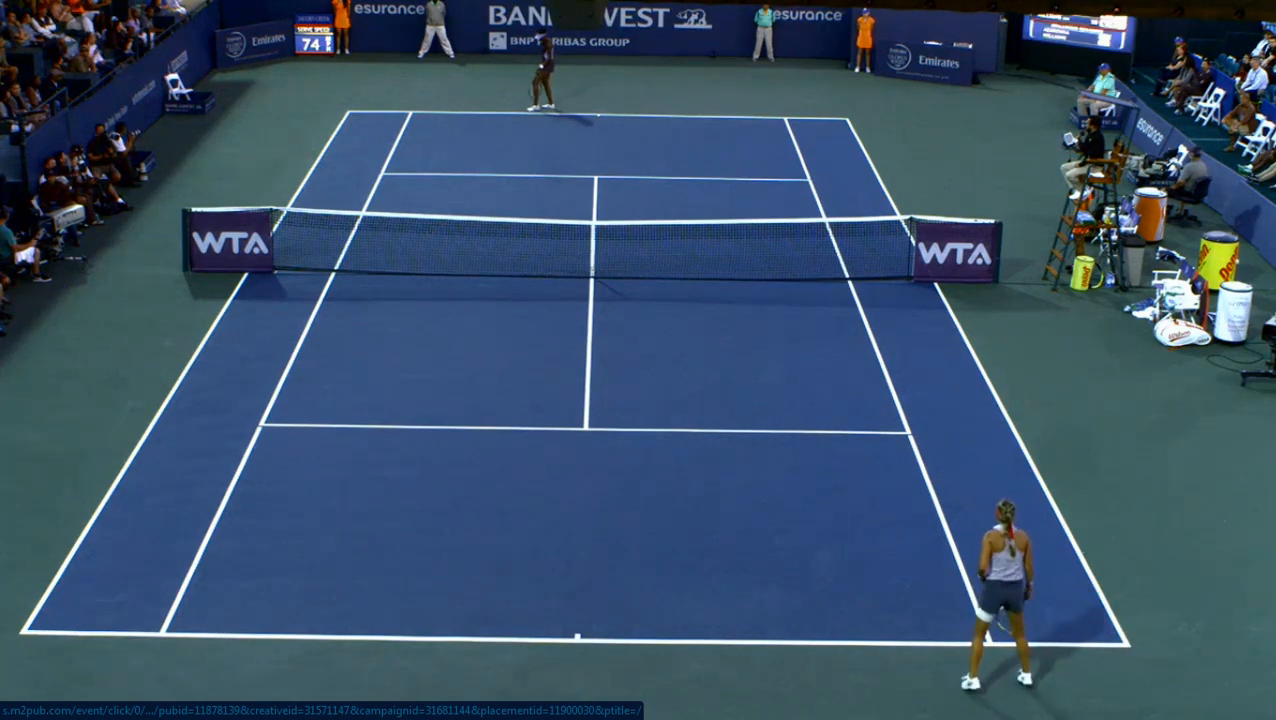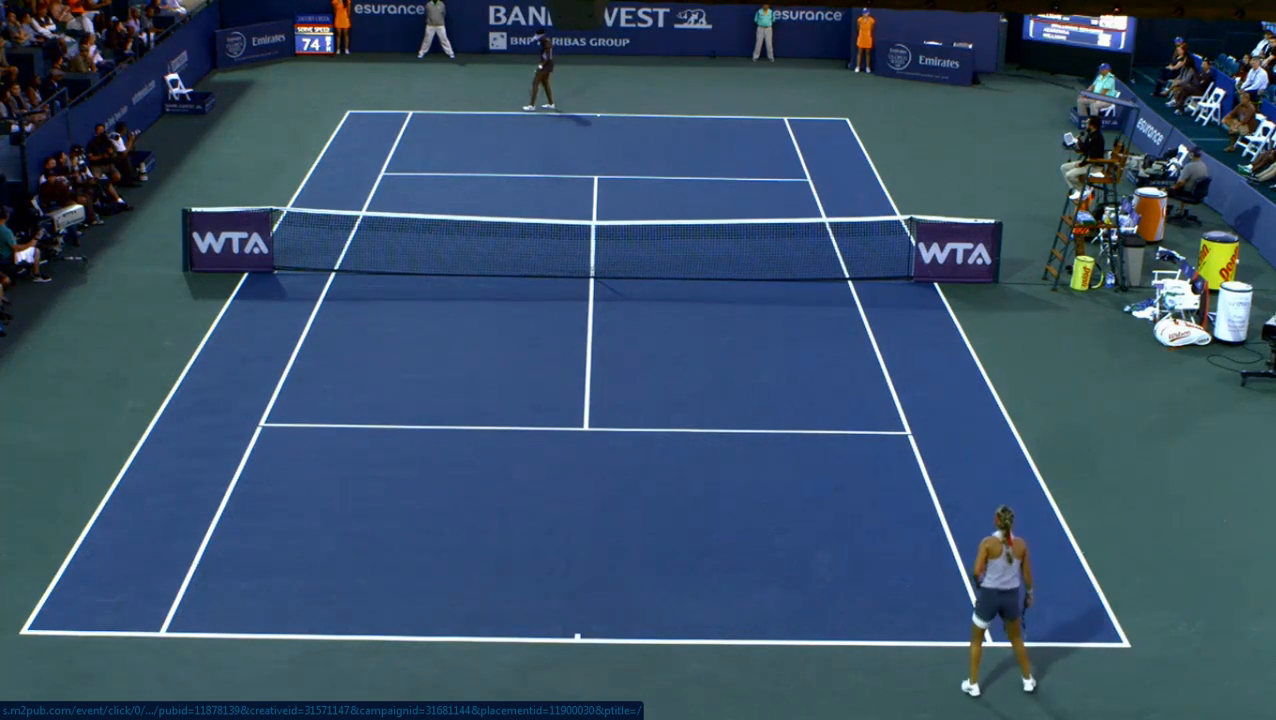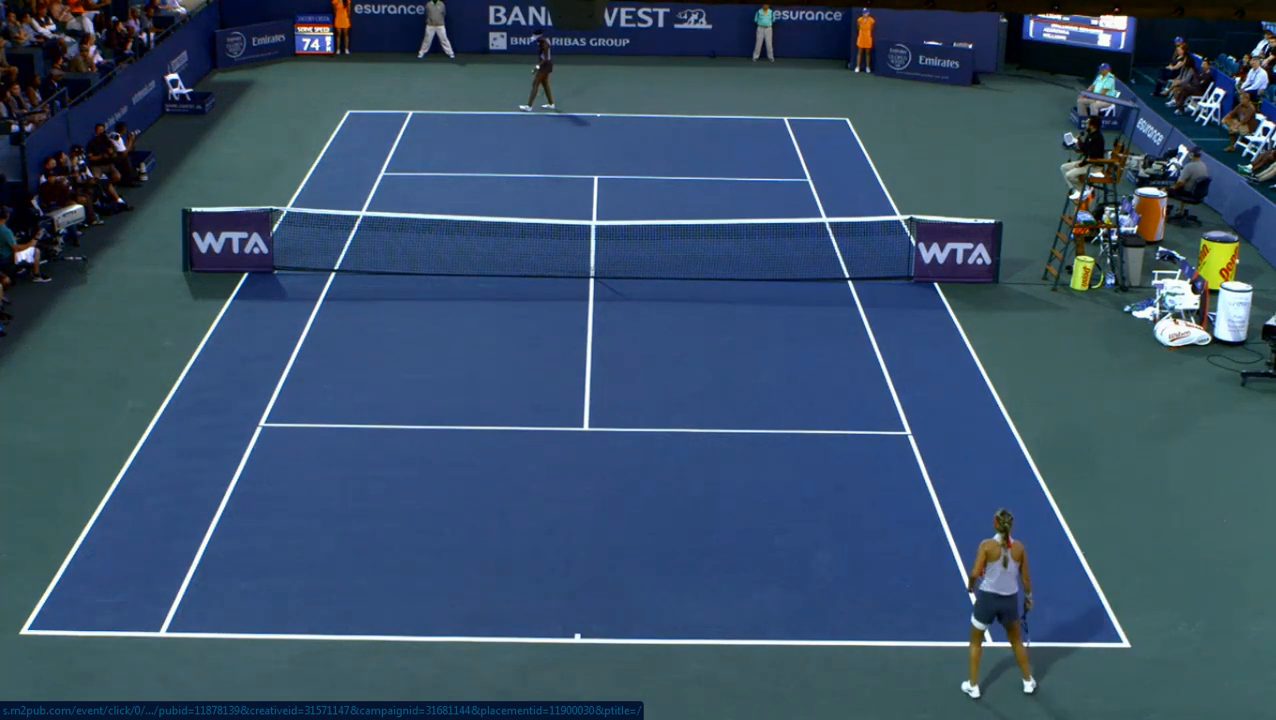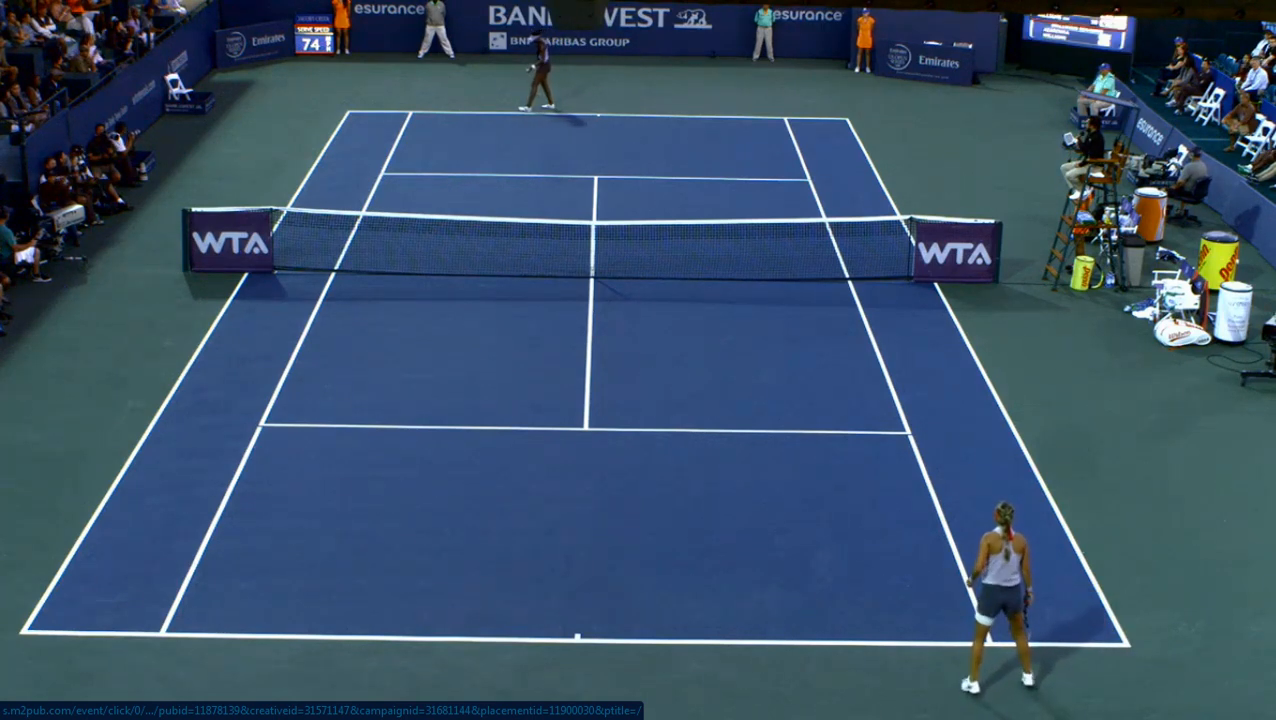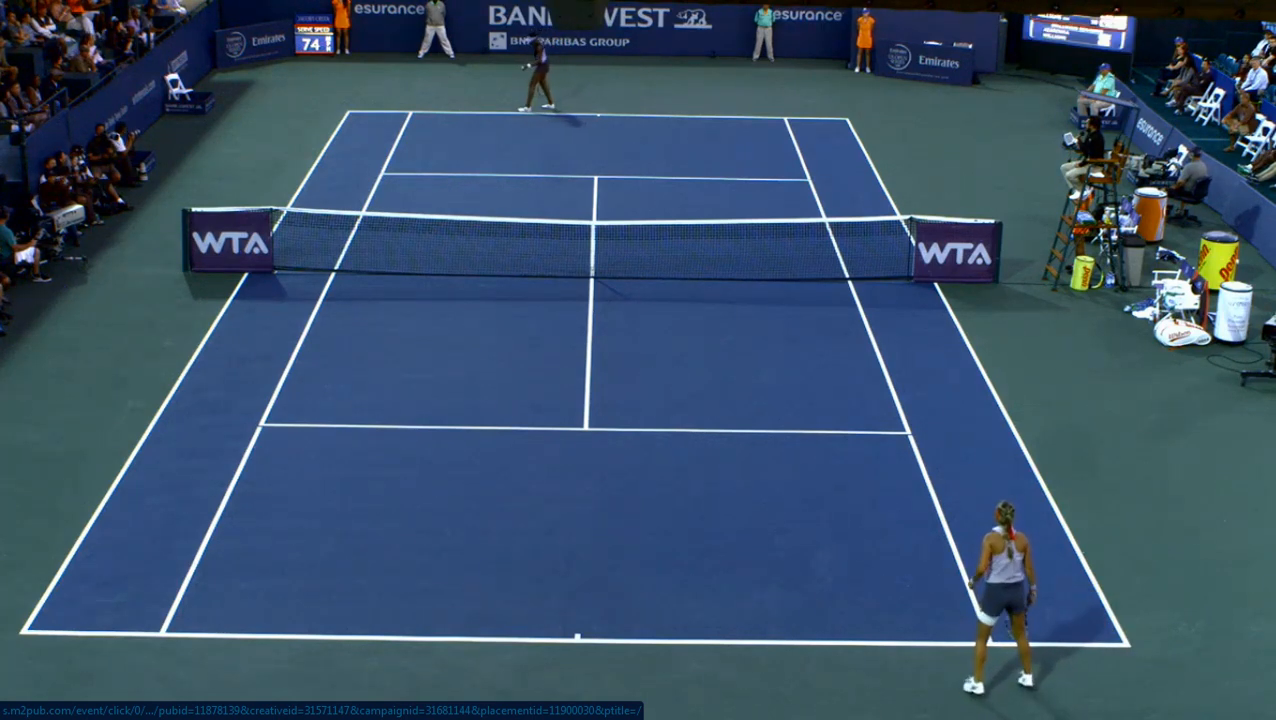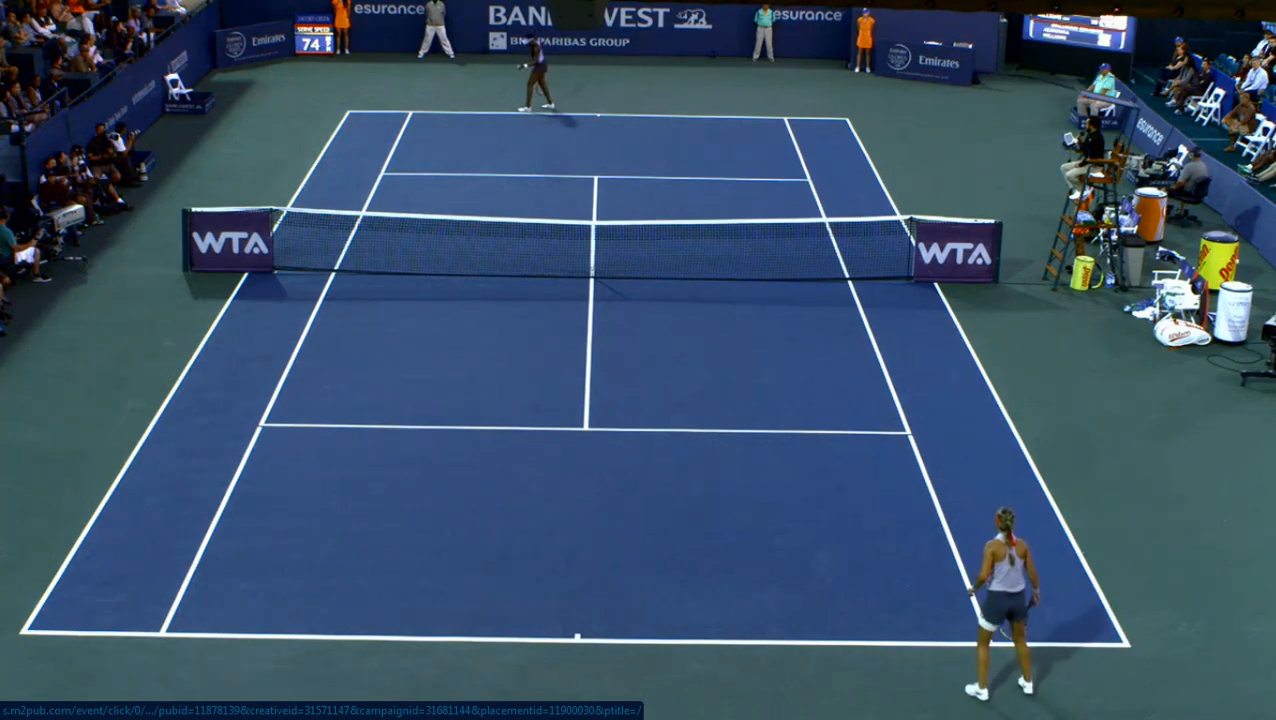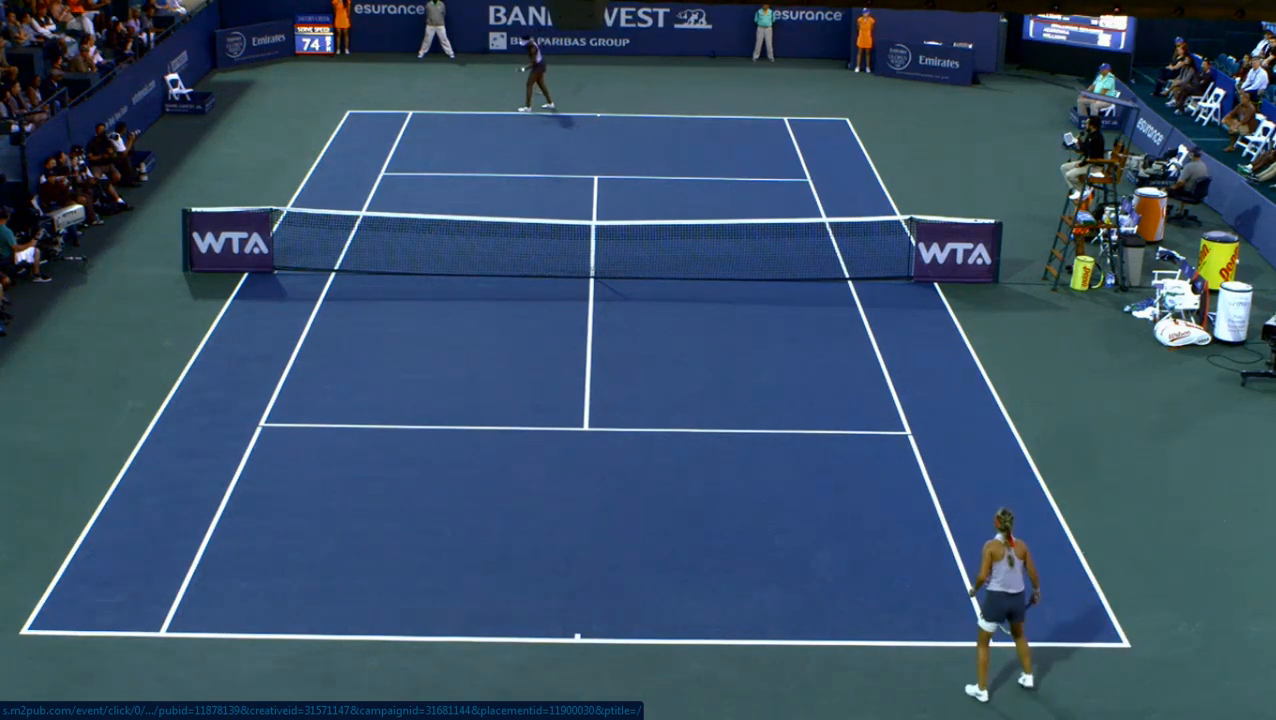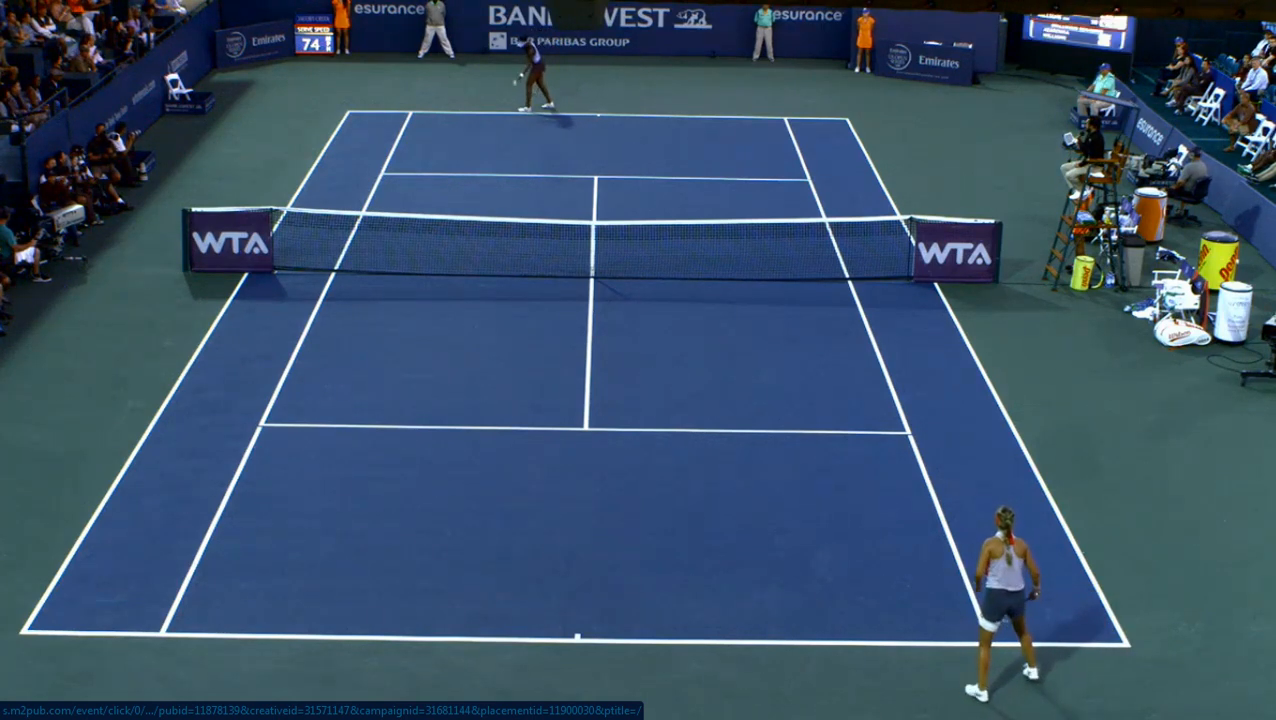
dt=0.1s
person 1, frame 1
left shoulder: (991, 536)
right shoulder: (1023, 536)
left elbow: (983, 566)
right elbow: (1029, 566)
left wrist: (984, 576)
right wrist: (1029, 585)
left hip: (994, 589)
right hip: (1015, 589)
left knee: (978, 636)
right knee: (1019, 634)
left ankle: (973, 679)
right ankle: (1026, 674)
person 1, frame 2
left shoulder: (988, 543)
right shoulder: (1021, 544)
left elbow: (977, 571)
right elbow: (1027, 574)
left wrist: (978, 583)
right wrist: (1029, 594)
left hip: (989, 595)
right hip: (1011, 596)
left knee: (976, 641)
right knee: (1016, 640)
left ankle: (973, 684)
right ankle: (1028, 680)
person 1, frame 3
left shoulder: (986, 546)
right shoulder: (1019, 548)
left elbow: (975, 574)
right elbow: (1025, 577)
left wrist: (971, 585)
right wrist: (1028, 598)
left hip: (987, 599)
right hip: (1010, 600)
left knee: (975, 642)
right knee: (1016, 642)
left ankle: (973, 686)
right ankle: (1028, 682)
person 1, frame 4
left shoulder: (989, 538)
right shoulder: (1021, 540)
left elbow: (978, 567)
right elbow: (1026, 570)
left wrist: (971, 580)
right wrist: (1028, 591)
left hip: (991, 592)
right hip: (1013, 592)
left knee: (979, 639)
right knee: (1020, 635)
left ankle: (973, 682)
right ankle: (1028, 676)
person 1, frame 5
left shoulder: (991, 538)
right shoulder: (1022, 539)
left elbow: (982, 568)
right elbow: (1029, 569)
left wrist: (973, 581)
right wrist: (1032, 589)
left hip: (995, 592)
right hip: (1017, 591)
left knee: (982, 639)
right knee: (1021, 635)
left ankle: (978, 683)
right ankle: (1027, 676)
person 1, frame 6
left shoulder: (992, 546)
right shoulder: (1022, 545)
left elbow: (984, 576)
right elbow: (1032, 573)
left wrist: (974, 588)
right wrist: (1036, 592)
left hip: (996, 598)
right hip: (1018, 598)
left knee: (983, 644)
right knee: (1020, 641)
left ankle: (982, 689)
right ankle: (1028, 683)
person 1, frame 7
left shoulder: (991, 546)
right shoulder: (1021, 546)
left elbow: (982, 577)
right elbow: (1033, 574)
left wrist: (974, 589)
right wrist: (1036, 592)
left hip: (995, 599)
right hip: (1017, 598)
left knee: (982, 645)
right knee: (1019, 637)
left ankle: (982, 690)
right ankle: (1028, 677)
person 1, frame 8
left shoulder: (990, 543)
right shoulder: (1021, 544)
left elbow: (979, 573)
right elbow: (1035, 572)
left wrist: (977, 585)
right wrist: (1036, 588)
left hip: (995, 597)
right hip: (1017, 596)
left knee: (984, 645)
right knee: (1023, 632)
left ankle: (981, 690)
right ankle: (1032, 669)
